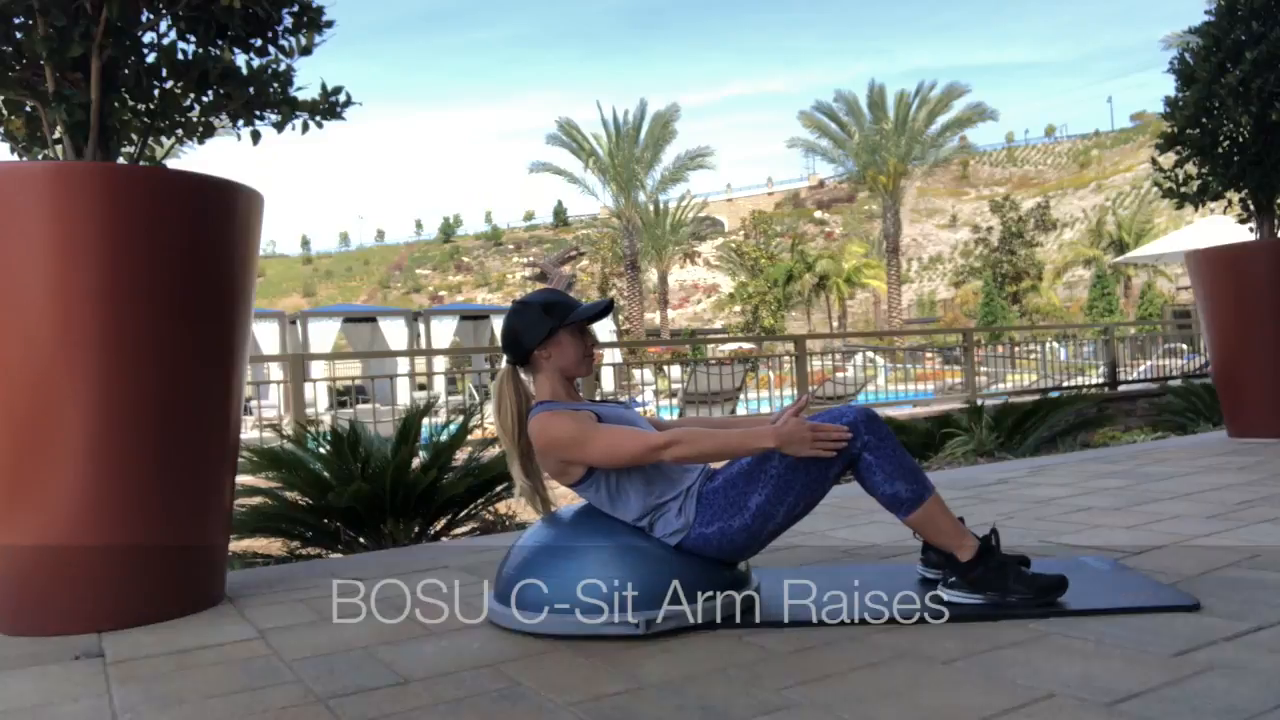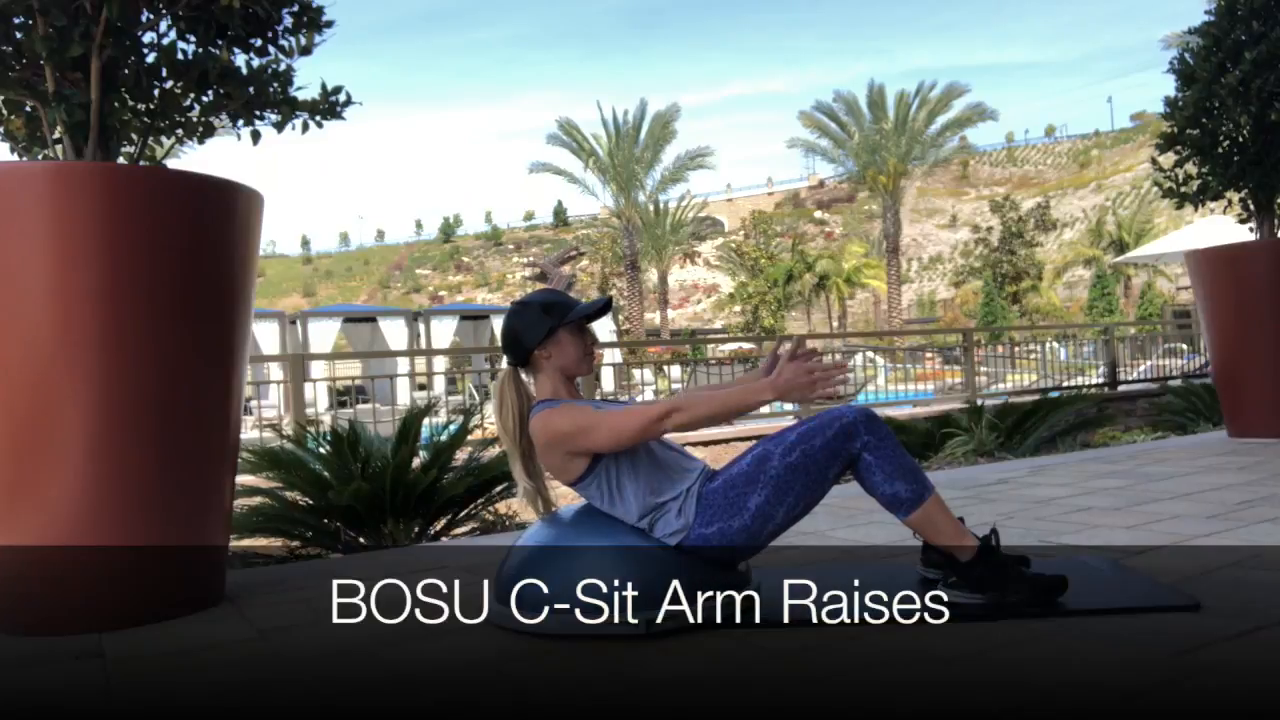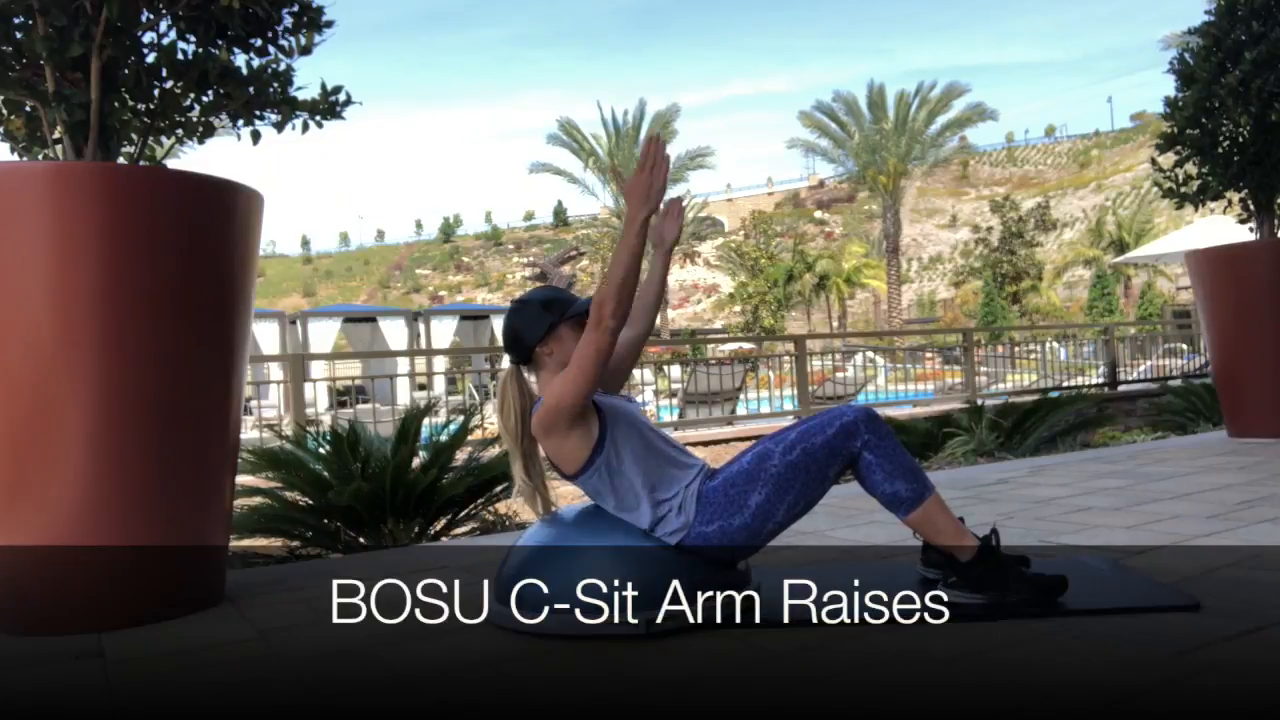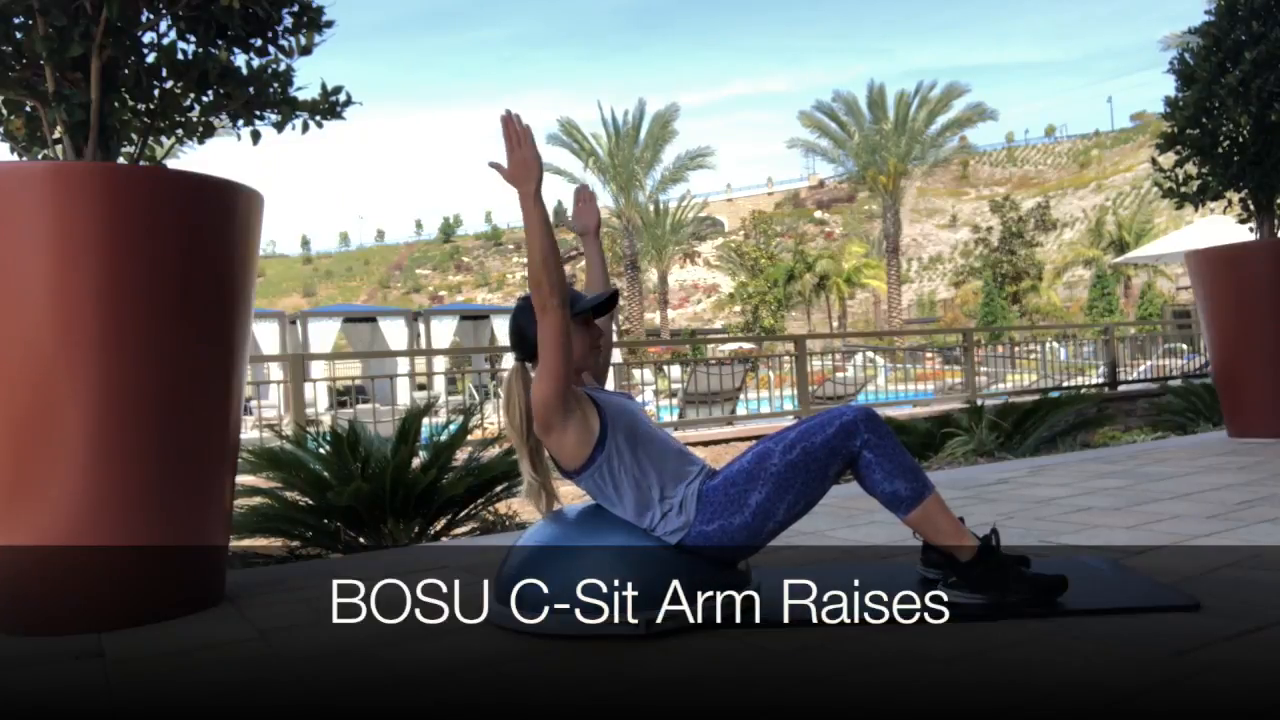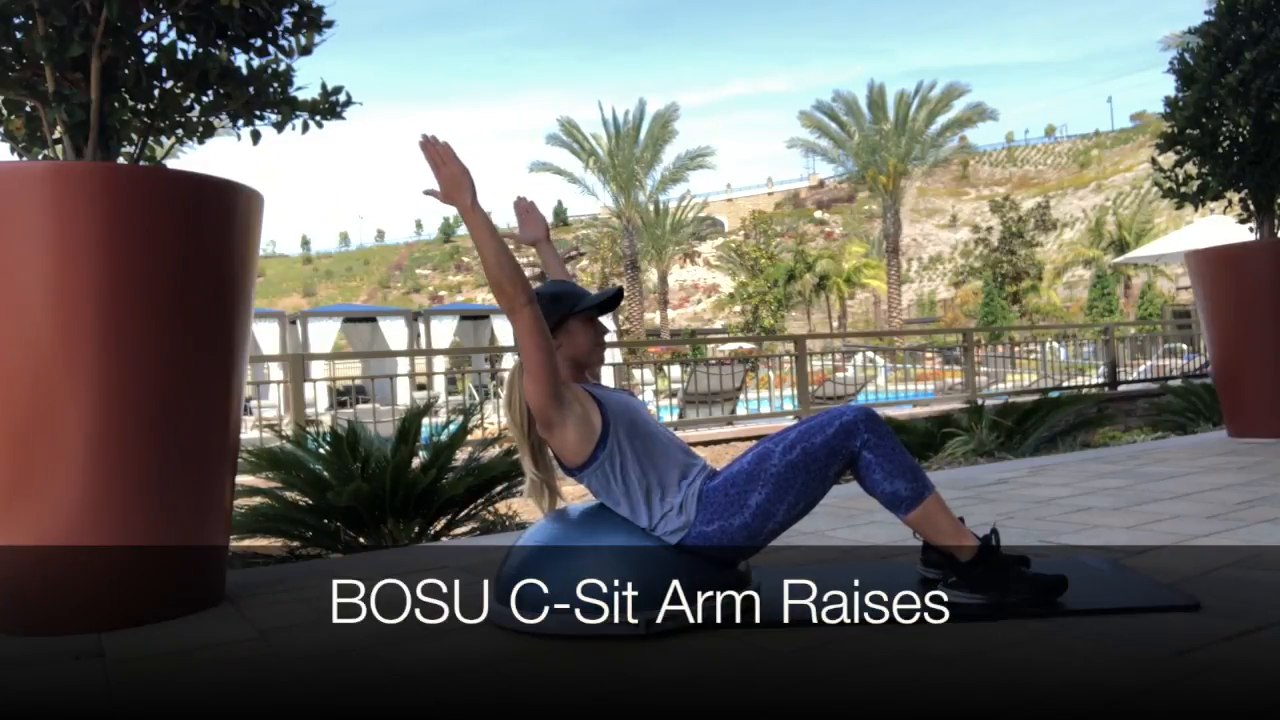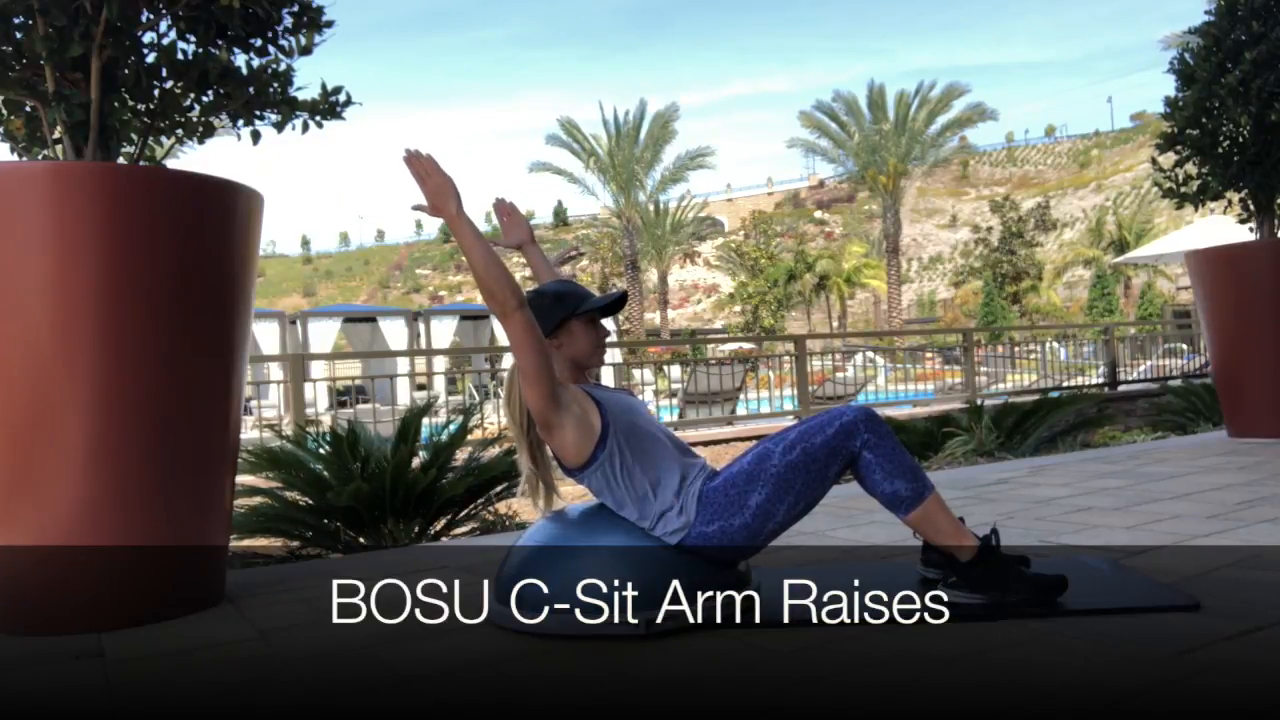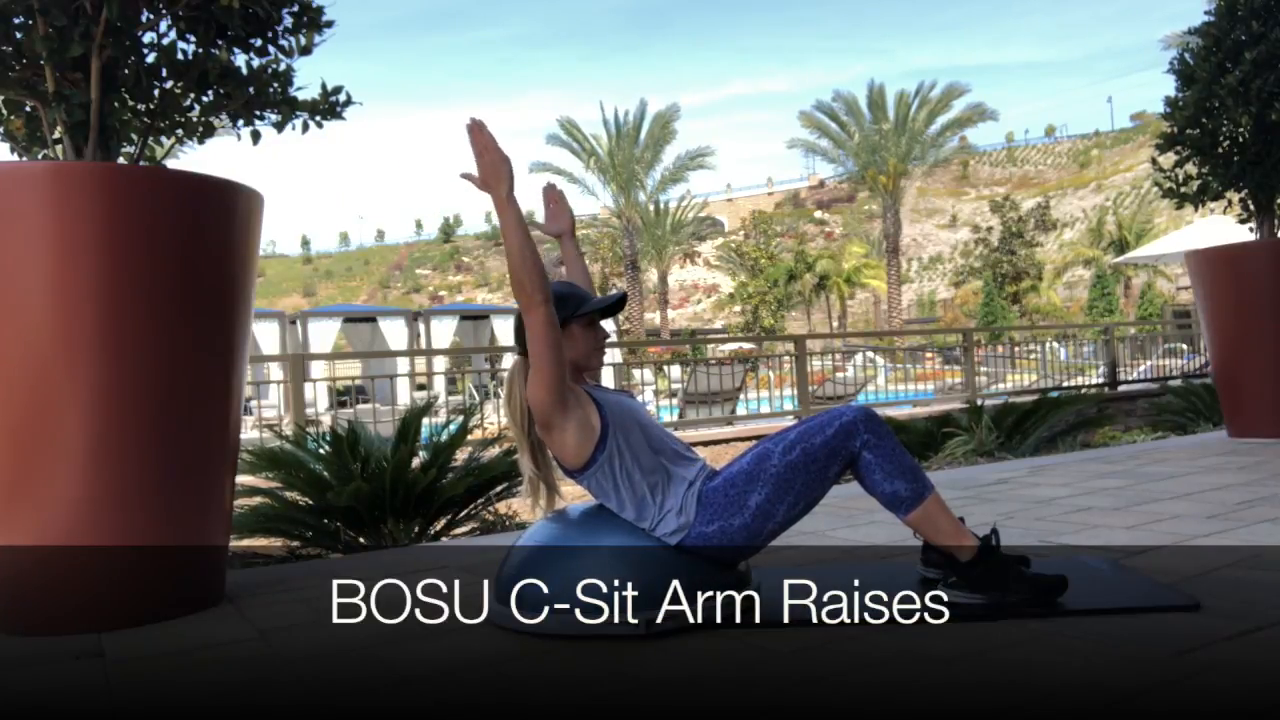
dt=0.3s
person 1, frame 1
left shoulder: (581, 412)
right shoulder: (550, 428)
left elbow: (678, 425)
right elbow: (662, 448)
left wrist: (768, 423)
right wrist: (771, 439)
left hip: (708, 502)
right hip: (701, 523)
left knee: (852, 425)
right knee: (857, 428)
left ankle: (951, 551)
right ankle: (974, 565)
person 1, frame 2
left shoulder: (582, 411)
right shoulder: (552, 424)
left elbow: (684, 408)
right elbow: (664, 417)
left wrist: (761, 379)
right wrist: (770, 391)
left hip: (708, 500)
right hip: (702, 523)
left knee: (852, 428)
right knee: (853, 429)
left ankle: (951, 551)
right ankle: (973, 565)
person 1, frame 3
left shoulder: (589, 396)
right shoulder: (555, 414)
left elbow: (638, 326)
right elbow: (605, 320)
left wrist: (661, 248)
right wrist: (636, 211)
left hip: (707, 506)
right hip: (700, 524)
left knee: (853, 427)
right knee: (856, 427)
left ankle: (954, 550)
right ankle: (973, 562)
person 1, frame 4
left shoulder: (583, 393)
right shoulder: (555, 410)
left elbow: (596, 312)
right elbow: (550, 306)
left wrist: (591, 237)
right wrist: (530, 191)
left hip: (708, 506)
right hip: (703, 523)
left knee: (853, 426)
right knee: (857, 428)
left ankle: (953, 550)
right ankle: (971, 562)
person 1, frame 5
left shoulder: (582, 394)
right shoulder: (554, 407)
left elbow: (566, 305)
right elbow: (520, 305)
left wrist: (543, 242)
right wrist: (468, 203)
left hip: (712, 507)
right hip: (707, 524)
left knee: (853, 428)
right knee: (858, 427)
left ankle: (954, 551)
right ankle: (972, 562)
person 1, frame 6
left shoulder: (581, 394)
right shoulder: (555, 408)
left elbow: (562, 308)
right elbow: (513, 310)
left wrist: (528, 245)
right wrist: (455, 214)
left hip: (709, 507)
right hip: (707, 521)
left knee: (852, 427)
right knee: (857, 427)
left ankle: (951, 551)
right ankle: (972, 563)
person 1, frame 7
left shoulder: (579, 391)
right shoulder: (550, 404)
left elbow: (578, 313)
right elbow: (538, 308)
left wrist: (564, 238)
right wrist: (504, 199)
left hip: (704, 505)
right hip: (706, 522)
left knee: (851, 429)
right knee: (857, 428)
left ankle: (958, 553)
right ankle: (974, 562)
